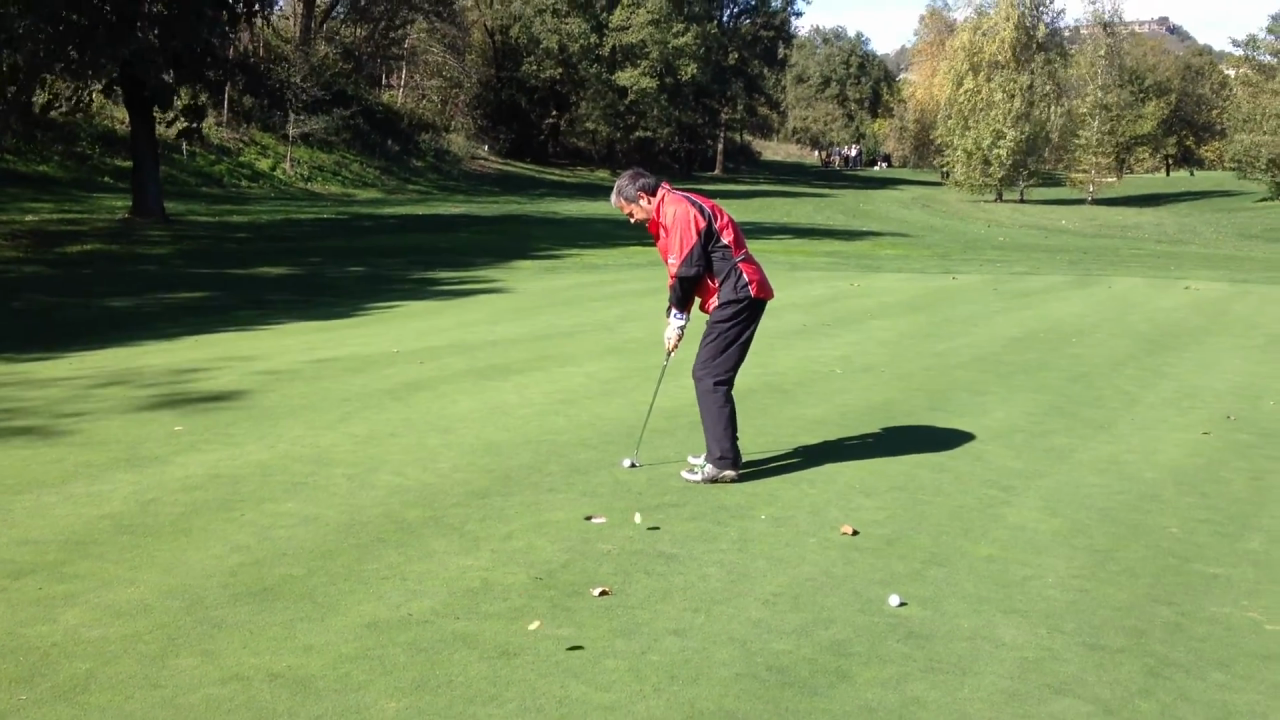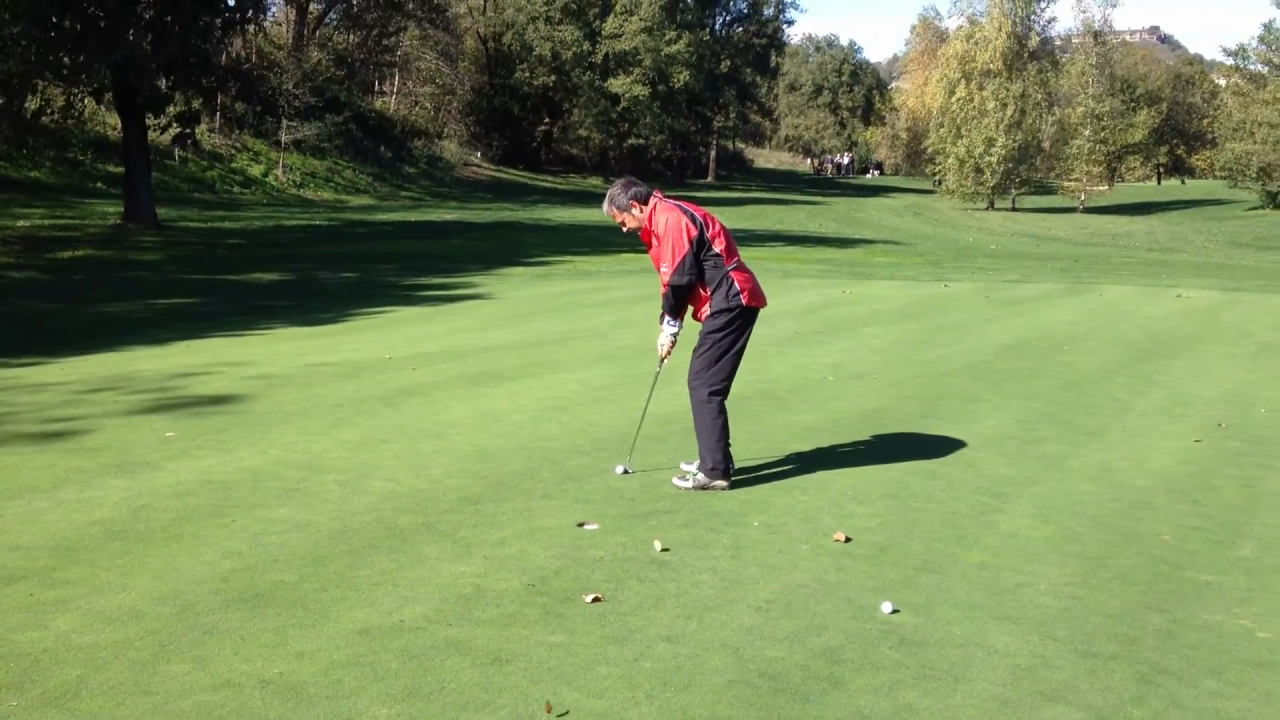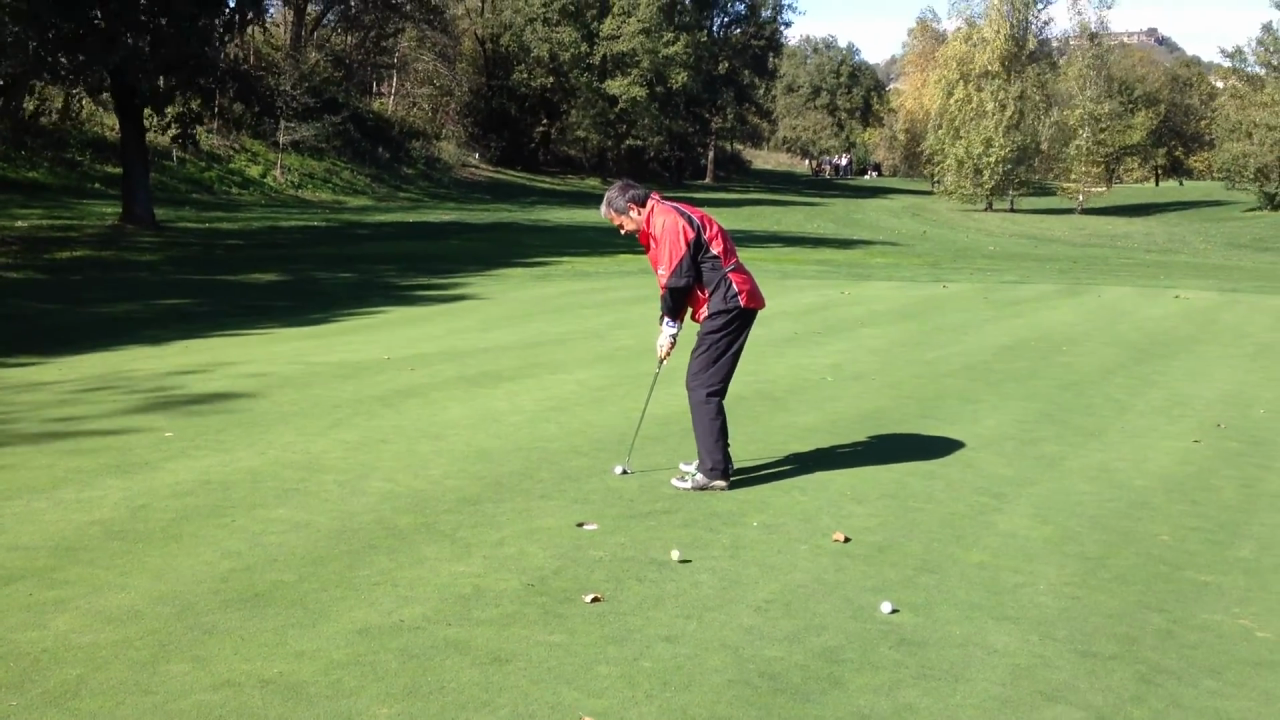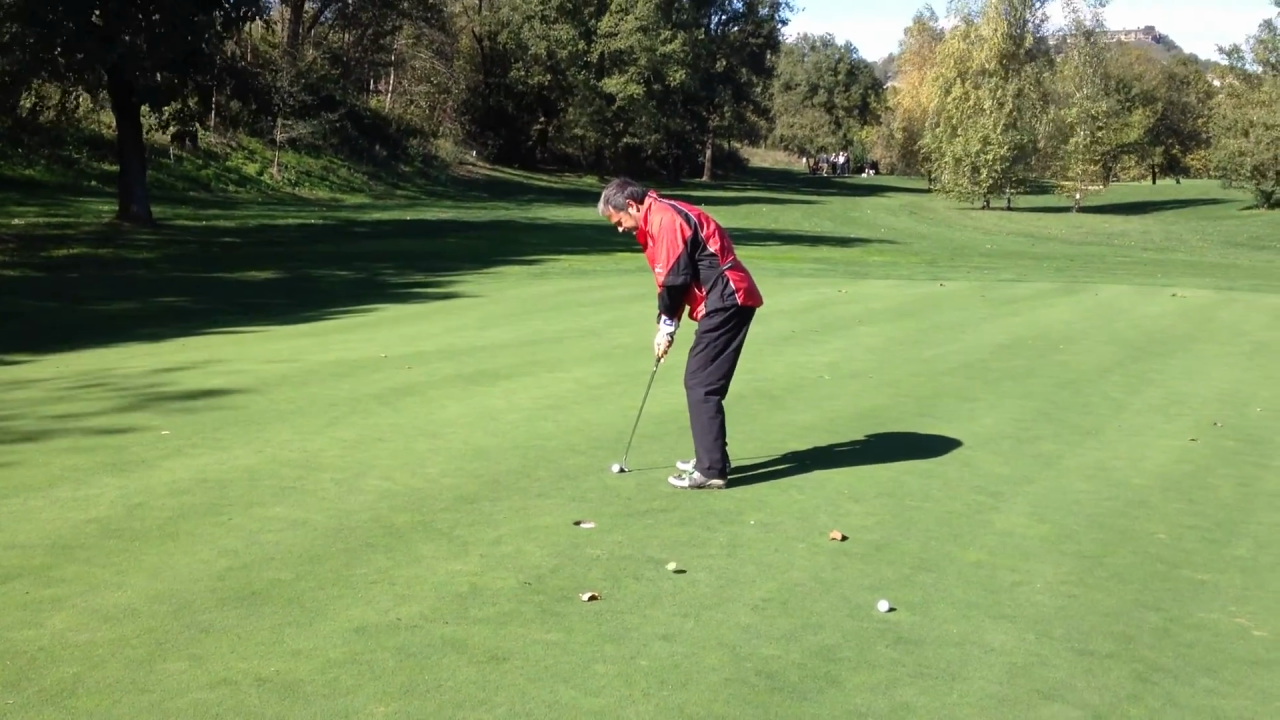
dt=0.1s
person 1, frame 1
left shoulder: (677, 209)
right shoulder: (669, 211)
left elbow: (687, 270)
right elbow: (681, 270)
left wrist: (677, 318)
right wrist: (675, 318)
left hip: (738, 293)
right hip: (735, 293)
left knee: (708, 374)
right knee: (712, 372)
left ankle: (723, 462)
right ankle: (721, 451)
person 1, frame 2
left shoulder: (669, 218)
right shoulder: (662, 219)
left elbow: (680, 278)
right elbow: (674, 278)
left wrist: (670, 324)
right wrist: (668, 325)
left hip: (730, 301)
right hip: (728, 302)
left knee: (703, 383)
right knee: (706, 381)
left ankle: (714, 471)
right ankle: (714, 460)
person 1, frame 3
left shoulder: (667, 221)
right shoulder: (661, 221)
left elbow: (677, 281)
right elbow: (674, 280)
left wrist: (669, 327)
right wrist: (669, 326)
left hip: (729, 302)
right hip: (728, 302)
left knee: (701, 384)
right knee: (704, 381)
left ankle: (714, 471)
right ankle: (714, 459)
person 1, frame 4
left shoulder: (664, 219)
right shoulder: (658, 218)
left elbow: (675, 279)
right elbow: (672, 278)
left wrist: (666, 325)
right wrist: (666, 325)
left hip: (727, 300)
right hip: (726, 300)
left knee: (700, 383)
right knee: (702, 380)
left ankle: (711, 469)
right ankle: (712, 457)
